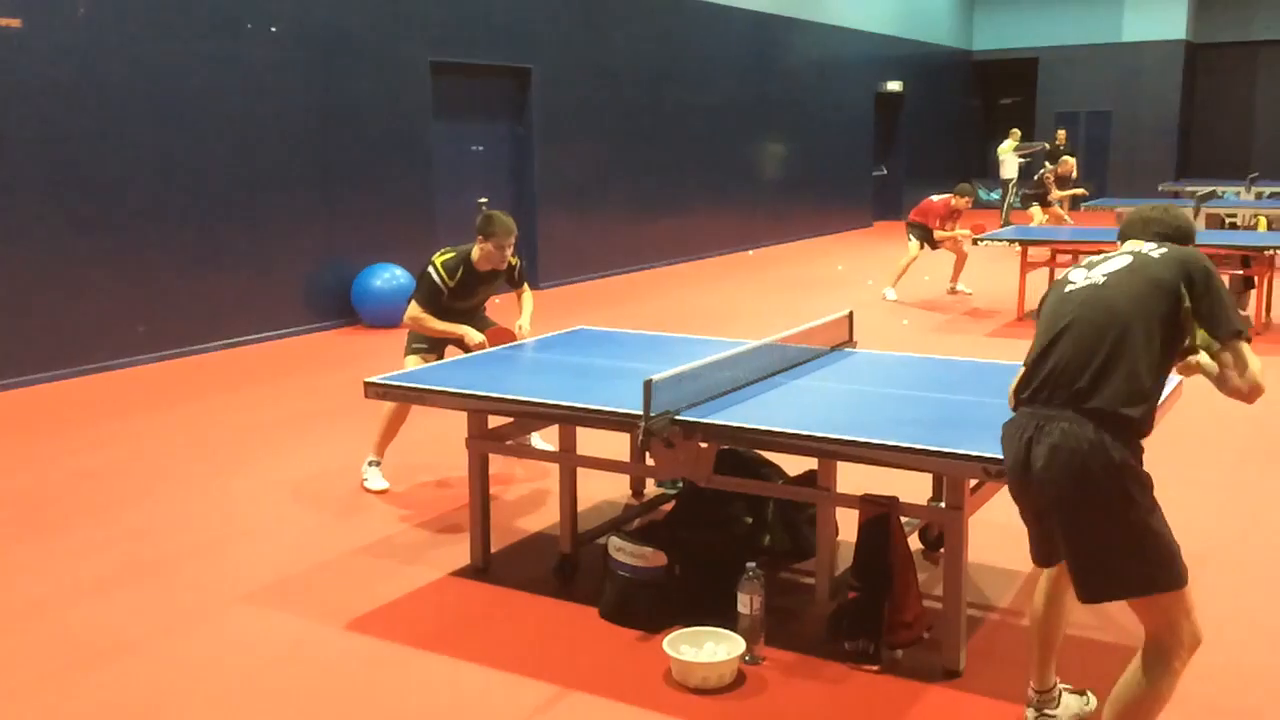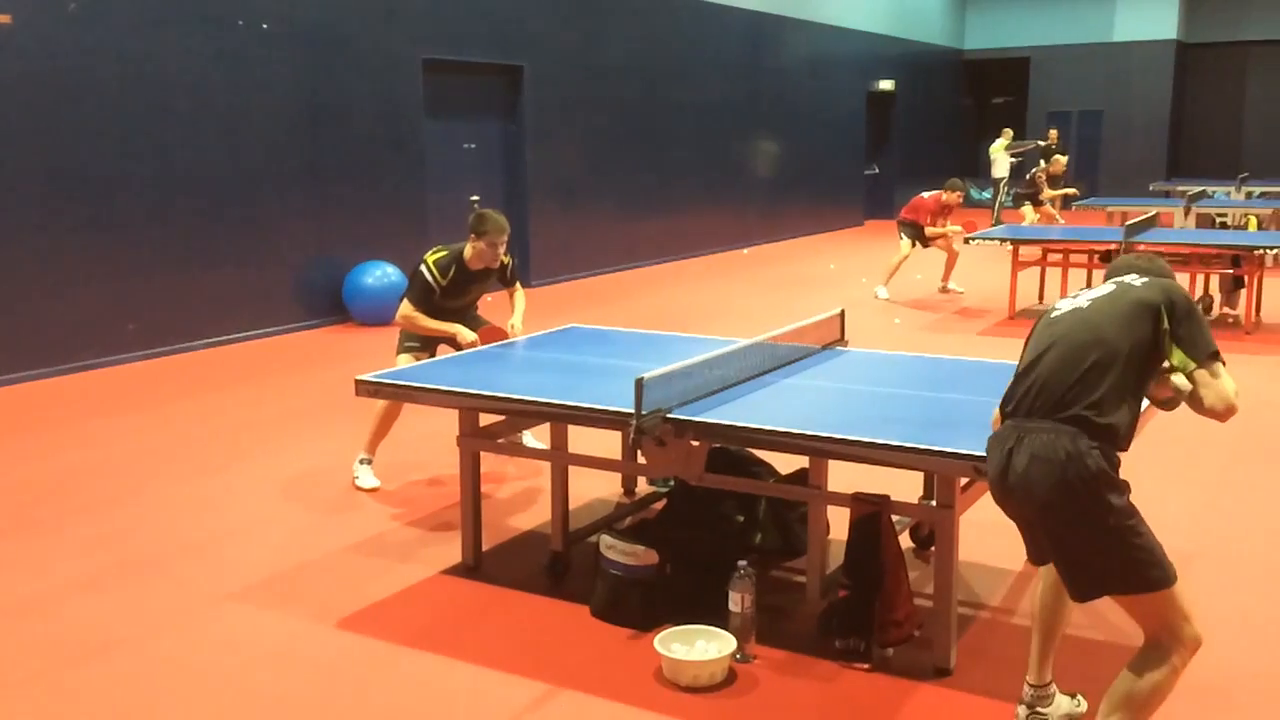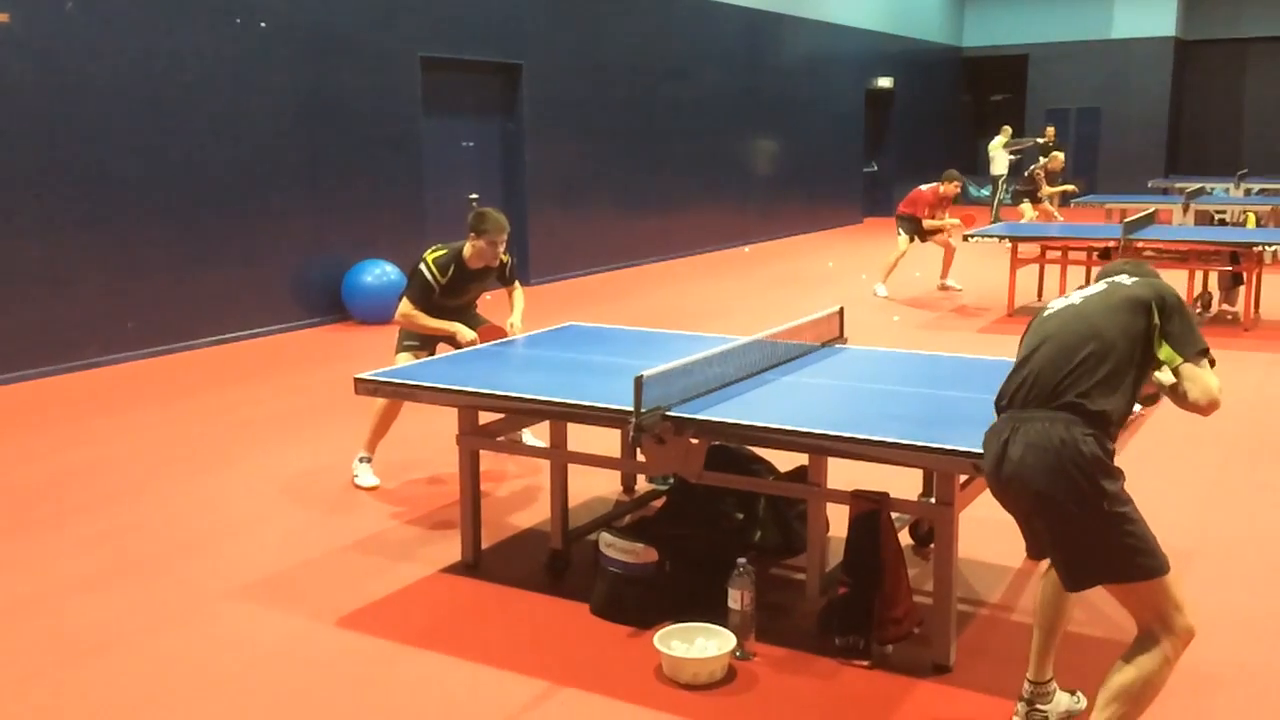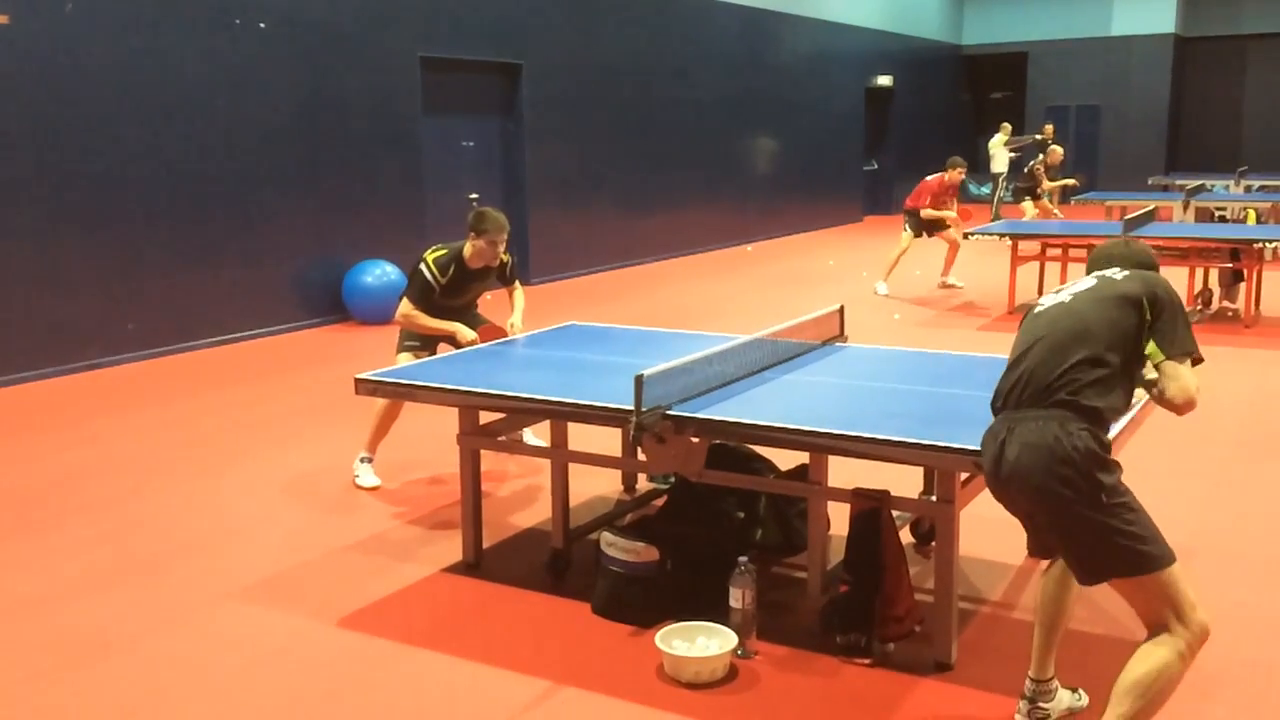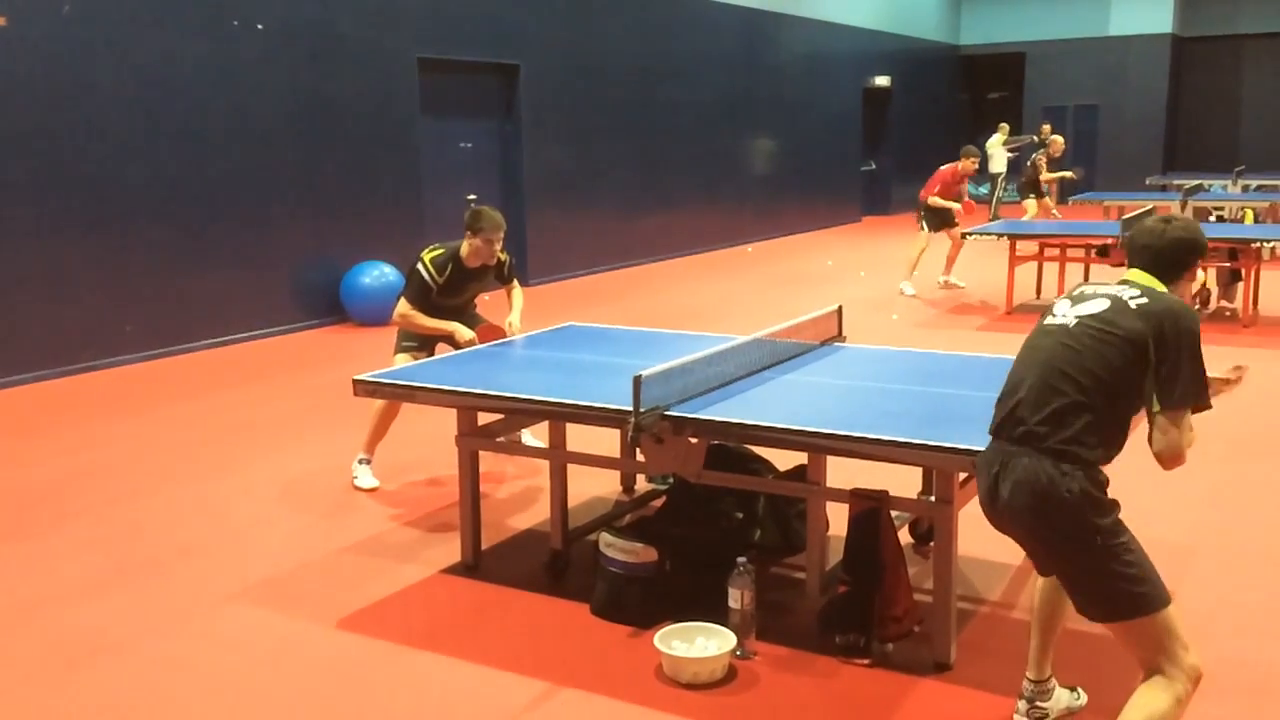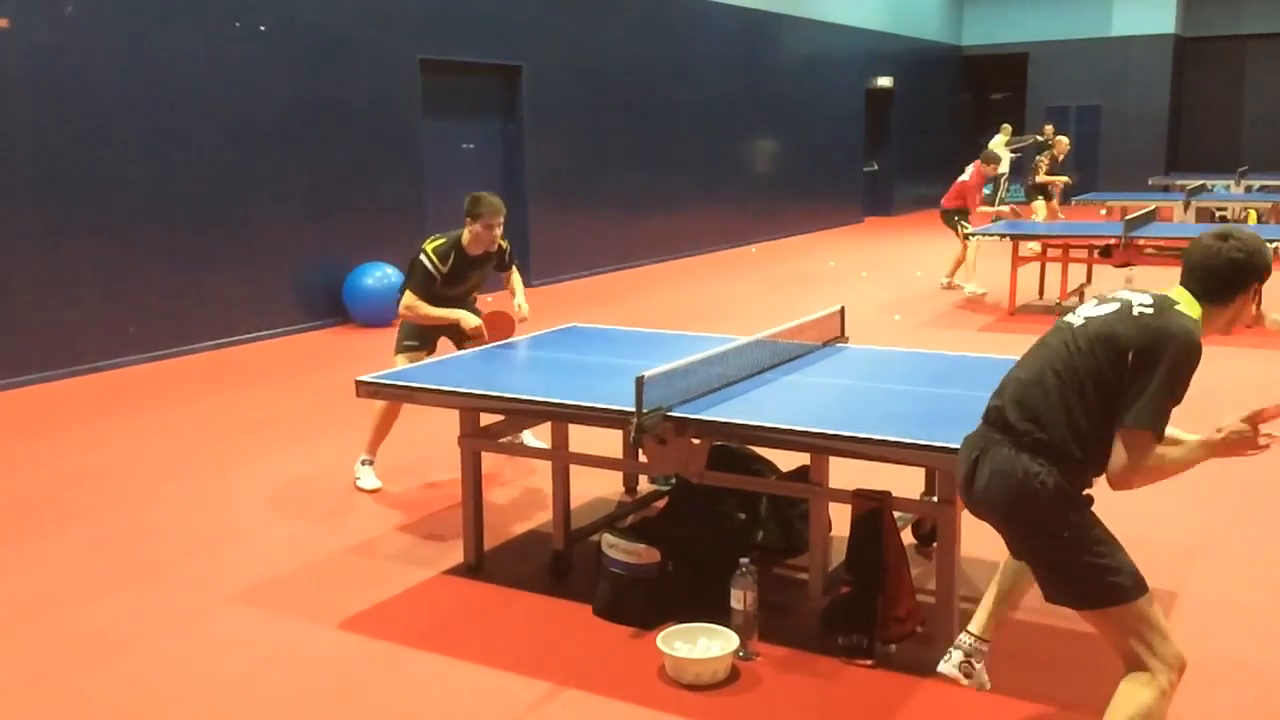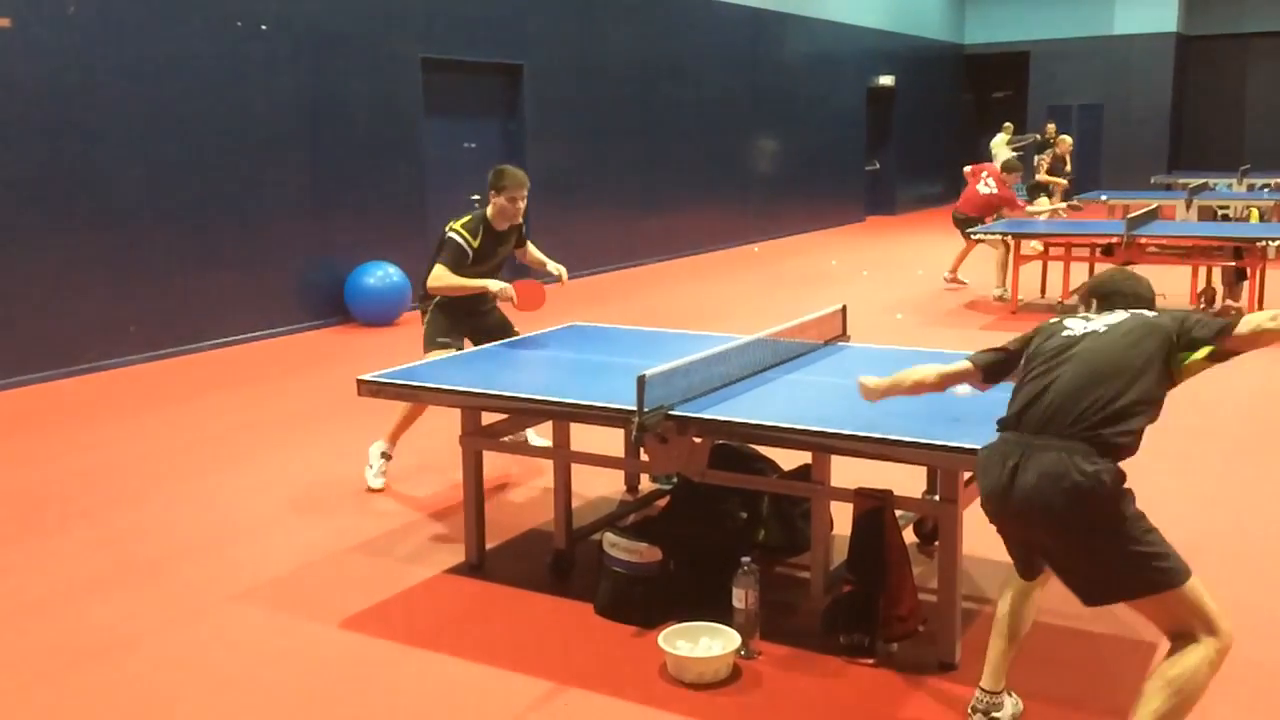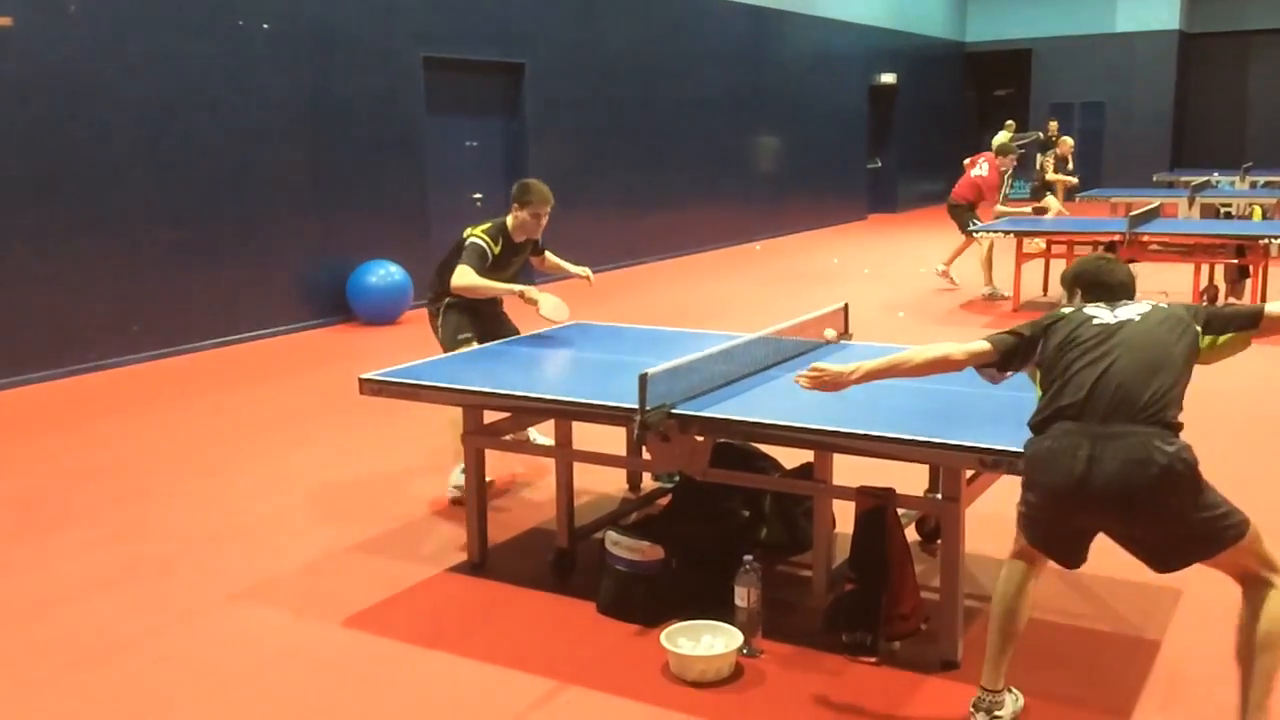
dt=0.3s
person 1, frame 1
left shoulder: (1076, 273)
right shoulder: (1186, 264)
right elbow: (1247, 384)
right wrist: (1197, 360)
left hip: (1023, 443)
right hip: (1091, 453)
left knee: (1061, 564)
right knee: (1174, 638)
person 1, frame 2
left shoulder: (1065, 304)
right shoulder: (1166, 294)
right elbow: (1221, 402)
right wrist: (1173, 383)
left hip: (1006, 457)
right hip: (1069, 464)
left knee: (1064, 555)
right knee: (1175, 638)
person 1, frame 3
left shoulder: (1059, 307)
right shoulder: (1156, 293)
right elbow: (1204, 397)
right wrist: (1159, 380)
left hip: (1004, 451)
right hip: (1064, 454)
left knee: (1067, 554)
right knee: (1168, 632)
person 1, frame 4
left shoulder: (1051, 300)
right shoulder: (1151, 287)
right elbow: (1181, 397)
right wrist: (1143, 371)
left hip: (1002, 447)
right hip: (1060, 451)
left knee: (1066, 550)
right knee: (1182, 627)
person 1, frame 5
left shoulder: (1077, 297)
right shoulder: (1172, 316)
right elbow: (1170, 451)
left wrist: (1186, 392)
right wrist: (1176, 408)
left hip: (997, 472)
right hip: (1054, 487)
left knee: (1061, 561)
right knee: (1175, 671)
person 1, frame 6
left shoulder: (1123, 302)
right shoulder: (1175, 334)
right elbow: (1124, 471)
left wrist: (1200, 441)
right wrist: (1208, 449)
left hip: (979, 458)
right hip: (1029, 480)
left knee: (1041, 543)
right knee: (1159, 663)
left ankle: (972, 649)
person 1, frame 7
left shoulder: (1051, 330)
right shoulder: (1167, 325)
left elbow: (945, 373)
left wrist: (881, 387)
left hip: (1002, 473)
right hip: (1077, 480)
left knee: (1033, 570)
right knee: (1204, 640)
person 1, frame 8
left shoulder: (1056, 324)
right shoulder: (1181, 317)
left elbow: (956, 354)
left wrist: (853, 373)
left hip: (1058, 458)
right hip: (1148, 464)
left knee: (1026, 557)
person 2, frame 1
left shoulder: (509, 262)
right shoulder: (446, 267)
left elbow: (524, 291)
right elbow: (412, 318)
left wrist: (524, 318)
right wrist: (461, 332)
left hip: (472, 319)
right hip: (431, 323)
left ankle: (524, 433)
right ankle: (374, 462)
person 2, frame 2
left shoulder: (501, 261)
right shoulder: (438, 265)
left elbow: (516, 290)
right elbow: (404, 316)
left wrist: (517, 317)
right wrist: (454, 331)
left hip: (465, 317)
right hip: (423, 322)
left ankle: (516, 431)
right ankle: (365, 460)
person 2, frame 3
left shoulder: (501, 260)
right shoulder: (438, 263)
left elbow: (515, 289)
right elbow: (403, 315)
left wrist: (516, 315)
right wrist: (454, 329)
left hip: (463, 316)
right hip: (422, 320)
left ankle: (515, 429)
right ankle: (364, 458)
person 2, frame 4
left shoulder: (500, 260)
right shoulder: (438, 264)
left elbow: (515, 289)
right elbow: (404, 315)
left wrist: (516, 316)
right wrist: (454, 330)
left hip: (464, 316)
right hip: (423, 321)
left ankle: (516, 429)
right ankle: (365, 459)
person 2, frame 5
left shoulder: (498, 259)
right shoulder: (435, 263)
left elbow: (513, 288)
right elbow: (401, 315)
left wrist: (514, 315)
right wrist: (452, 329)
left hip: (462, 315)
right hip: (421, 320)
left ankle: (514, 431)
right ankle: (364, 460)
person 2, frame 6
left shoulder: (498, 247)
right shoulder: (437, 254)
left elbow: (511, 274)
right elbow: (407, 308)
left wrist: (519, 297)
right wrist: (457, 316)
left hip: (462, 309)
right hip: (423, 313)
left ankle: (516, 432)
right ankle: (366, 460)
person 2, frame 7
left shoulder: (513, 223)
right shoulder: (464, 232)
left elbow: (524, 247)
right elbow: (435, 283)
left wrist: (546, 263)
right wrist: (487, 284)
left hip: (481, 304)
right hip: (445, 304)
left ankle: (519, 432)
right ankle: (383, 450)
person 2, frame 8
left shoulder: (529, 236)
right shoulder: (484, 239)
left elbow: (540, 259)
right elbow: (460, 283)
left wrist: (571, 269)
right wrist: (516, 288)
left hip: (486, 306)
right hip: (452, 305)
left ankle: (521, 430)
right ankle: (461, 471)
